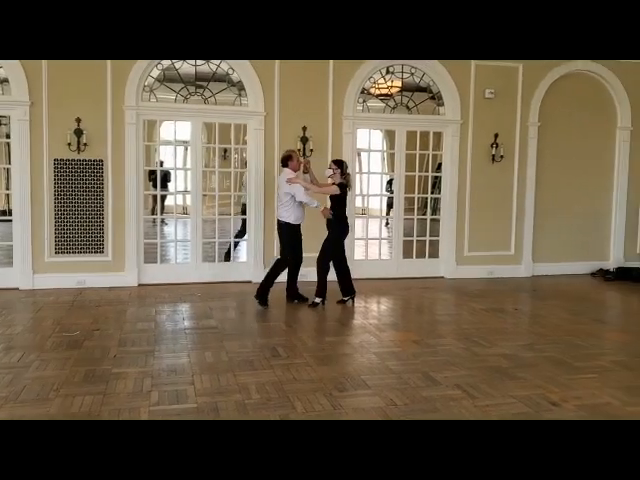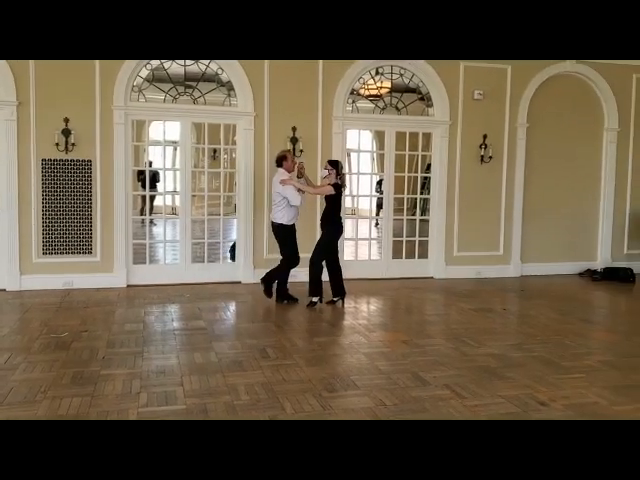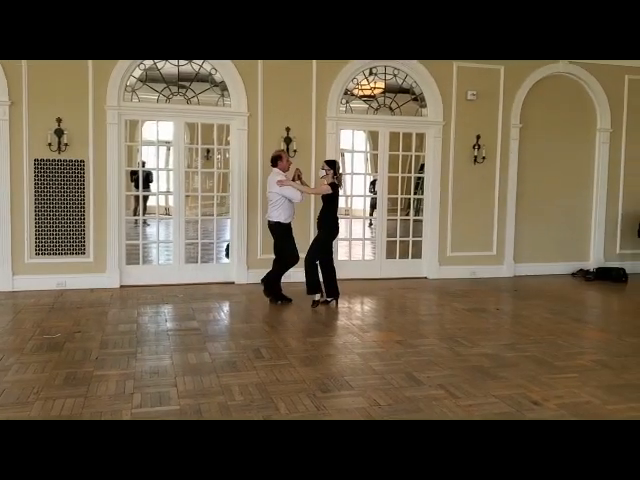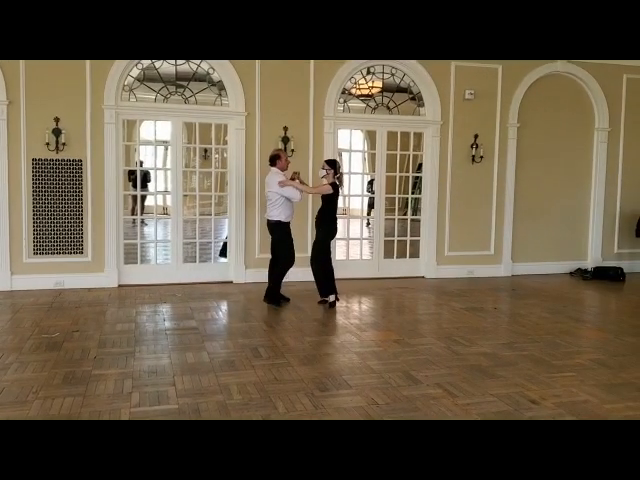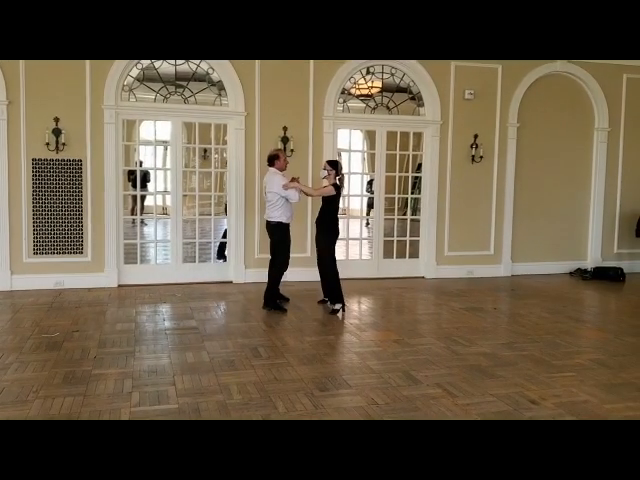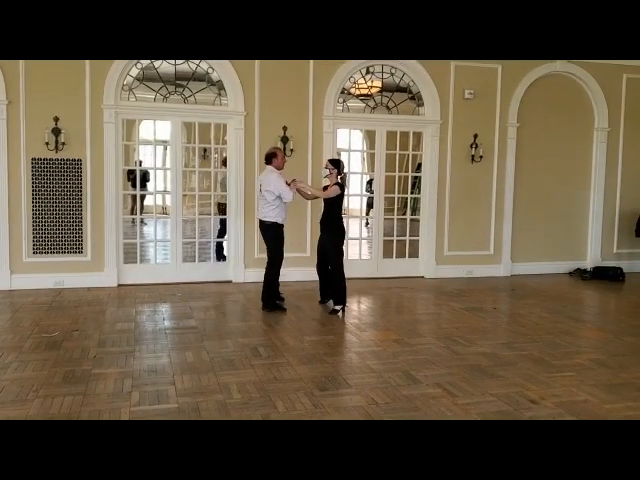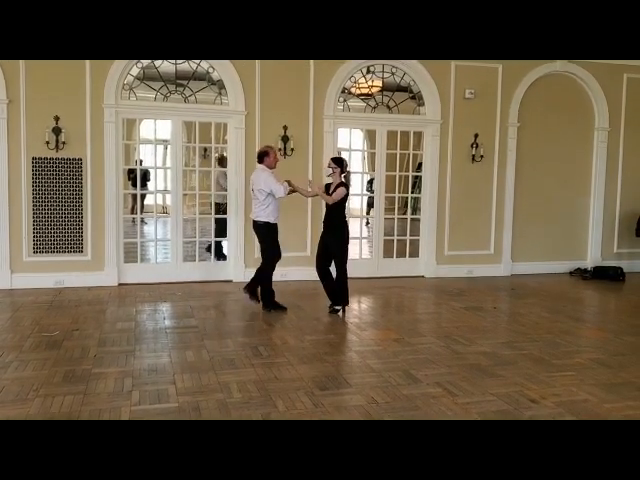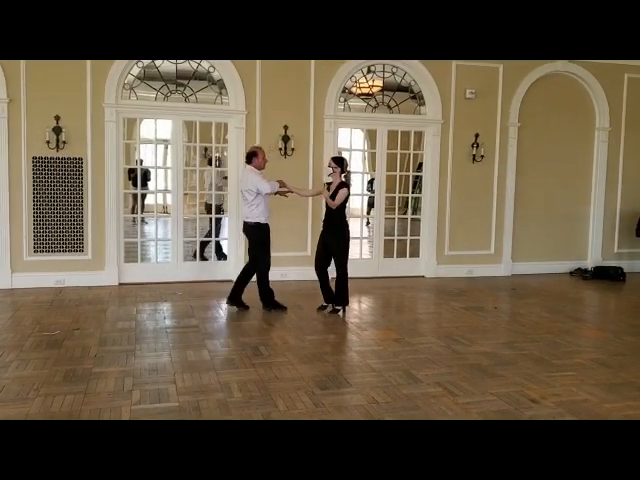
dt=0.2s
person 1, frame 1
left shoulder: (288, 177)
right shoulder: (289, 178)
left elbow: (301, 193)
right elbow: (303, 197)
right wrist: (321, 207)
left hip: (292, 224)
right hip: (288, 225)
left knee: (296, 259)
right knee: (286, 259)
left ankle: (292, 292)
right ankle: (263, 291)
person 1, frame 2
left shoulder: (282, 178)
right shoulder: (283, 179)
left elbow: (290, 196)
right elbow: (296, 201)
right wrist: (298, 191)
left hip: (284, 225)
right hip: (283, 226)
left knee: (288, 258)
right knee: (293, 260)
left ankle: (282, 292)
right ankle: (269, 279)
person 1, frame 3
left shoulder: (276, 177)
right shoulder: (278, 179)
left elbow: (287, 194)
right elbow: (297, 197)
left wrist: (294, 181)
right wrist: (295, 182)
left hip: (278, 223)
right hip: (280, 224)
left knee: (281, 257)
right knee: (292, 257)
left ankle: (275, 292)
right ankle: (269, 282)
person 1, frame 4
left shoulder: (272, 176)
right shoulder: (278, 178)
right elbow: (296, 196)
left wrist: (292, 182)
right wrist: (295, 183)
left hip: (275, 222)
right hip: (279, 224)
left knee: (277, 258)
right knee: (287, 259)
left ankle: (273, 293)
right ankle: (271, 295)
person 1, frame 5
left shoulder: (269, 177)
right shoulder: (278, 178)
right elbow: (294, 197)
left wrist: (289, 185)
right wrist: (294, 186)
left hip: (273, 223)
right hip: (279, 224)
left knee: (276, 259)
right knee: (281, 262)
left ankle: (274, 294)
right ankle: (270, 301)
person 1, frame 6
left shoulder: (265, 175)
right shoulder: (275, 177)
right elbow: (288, 197)
left wrist: (287, 187)
right wrist: (292, 187)
left hip: (267, 223)
right hip: (272, 224)
left knee: (275, 258)
right knee: (275, 261)
left ankle: (272, 293)
right ankle: (268, 302)
person 1, frame 7
left shoulder: (259, 174)
right shoulder: (265, 175)
right elbow: (280, 191)
left wrist: (283, 189)
right wrist: (287, 184)
left hip: (262, 223)
right hip: (266, 224)
left knee: (273, 257)
right knee: (269, 261)
left ankle: (253, 286)
right ankle: (268, 302)
person 1, frame 8
left shoulder: (249, 175)
right shoulder: (252, 176)
right elbow: (266, 188)
left wrist: (277, 191)
right wrist: (277, 184)
left hip: (251, 225)
right hip: (257, 226)
left knee: (254, 262)
right knee: (263, 264)
left ankle: (234, 297)
right ankle: (268, 301)
person 2, frame 1
left shoulder: (340, 186)
right shoulder: (336, 185)
left elbow: (318, 190)
right elbow: (318, 185)
left wrist: (299, 181)
right wrist: (309, 171)
left hip: (338, 228)
right hip: (337, 228)
left knee: (322, 260)
right knee: (339, 261)
left ankle: (320, 296)
right ankle: (349, 294)
person 2, frame 2
left shoulder: (335, 187)
right shoulder: (330, 186)
left elbow: (313, 191)
right elbow: (314, 187)
left wrist: (293, 182)
left hip: (332, 229)
right hip: (331, 228)
left knee: (315, 260)
right knee: (332, 261)
left ankle: (316, 295)
right ankle: (338, 295)
person 2, frame 3
left shoulder: (332, 187)
right shoulder: (328, 187)
left elbow: (310, 191)
right elbow: (311, 190)
left wrist: (291, 183)
right wrist: (300, 179)
left hip: (329, 228)
right hip: (326, 228)
left knee: (310, 259)
right knee: (326, 261)
left ankle: (317, 293)
right ankle: (332, 295)
person 2, frame 4
left shoulder: (332, 187)
right shoulder: (327, 186)
left elbow: (311, 191)
right elbow: (311, 189)
left wrist: (292, 183)
right wrist: (299, 181)
left hip: (328, 228)
right hip: (323, 227)
left knee: (317, 261)
right knee: (323, 260)
left ankle: (331, 294)
right ankle: (328, 294)
person 2, frame 5
left shoulder: (335, 187)
right shoulder: (326, 187)
left elbow: (315, 193)
right elbow: (310, 194)
left wrist: (297, 185)
right wrist: (297, 185)
left hip: (330, 230)
right hip: (322, 229)
left knee: (329, 264)
right knee: (322, 263)
left ankle: (338, 302)
right ankle: (328, 295)
person 2, frame 6
left shoulder: (338, 187)
right shoulder: (326, 187)
left elbow: (323, 195)
right elbow: (309, 197)
left wrist: (305, 186)
right wrist: (298, 187)
left hip: (335, 231)
right hip: (325, 230)
left knee: (336, 266)
right knee: (322, 265)
left ankle: (339, 303)
right ankle: (328, 295)
person 2, frame 7
left shoulder: (343, 187)
right shoulder: (328, 186)
left elbow: (330, 200)
right elbow: (308, 194)
left wrist: (320, 192)
right wrist: (293, 186)
left hip: (339, 231)
right hip: (327, 229)
left knee: (340, 267)
right knee: (321, 265)
left ankle: (340, 303)
right ankle: (334, 296)
person 2, frame 8
left shoulder: (344, 187)
right shoulder: (328, 186)
left elbow: (334, 205)
right elbow: (307, 193)
left wrist: (328, 198)
right wrist: (288, 187)
left hip: (339, 231)
right hip: (327, 229)
left knee: (340, 267)
right knee: (320, 265)
left ankle: (340, 303)
right ankle: (328, 299)
